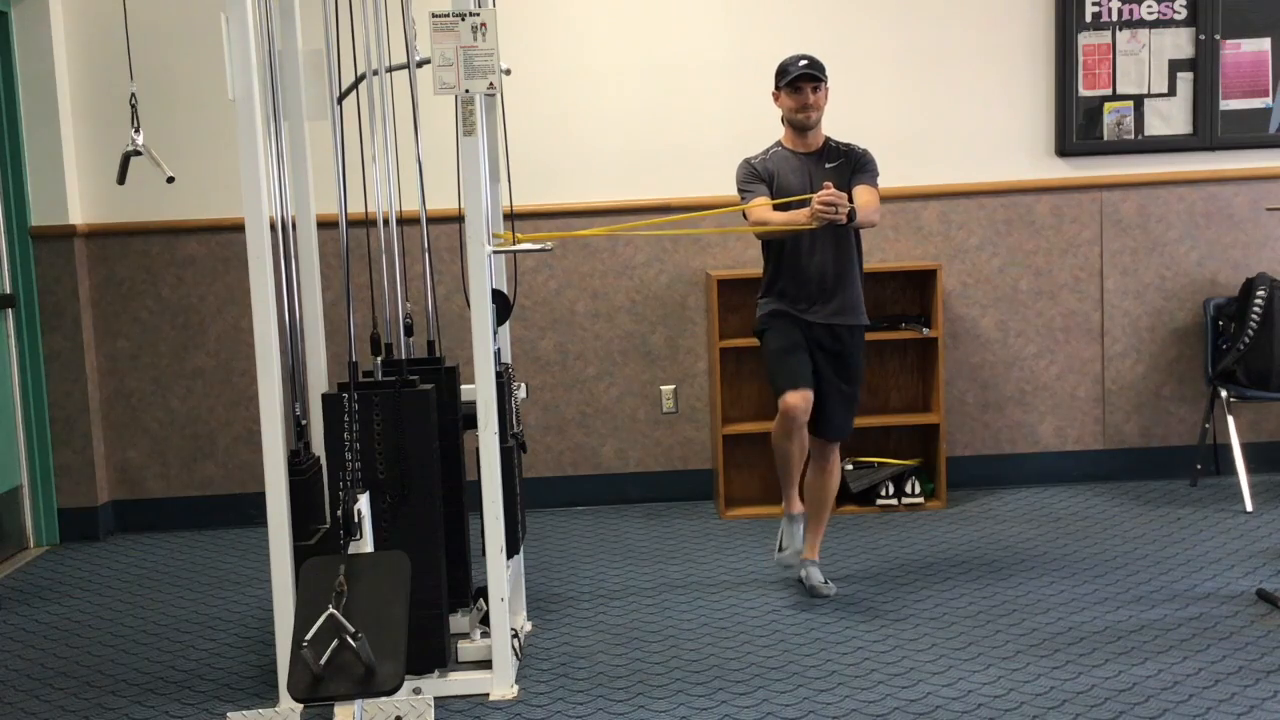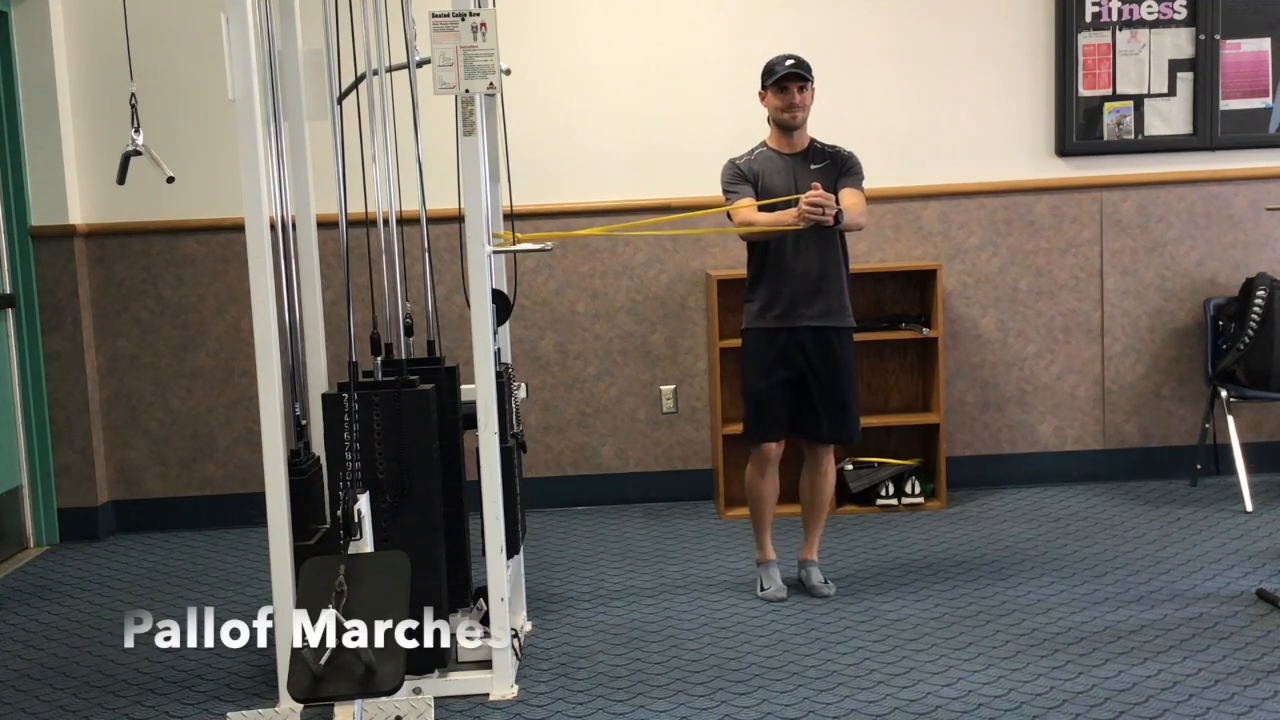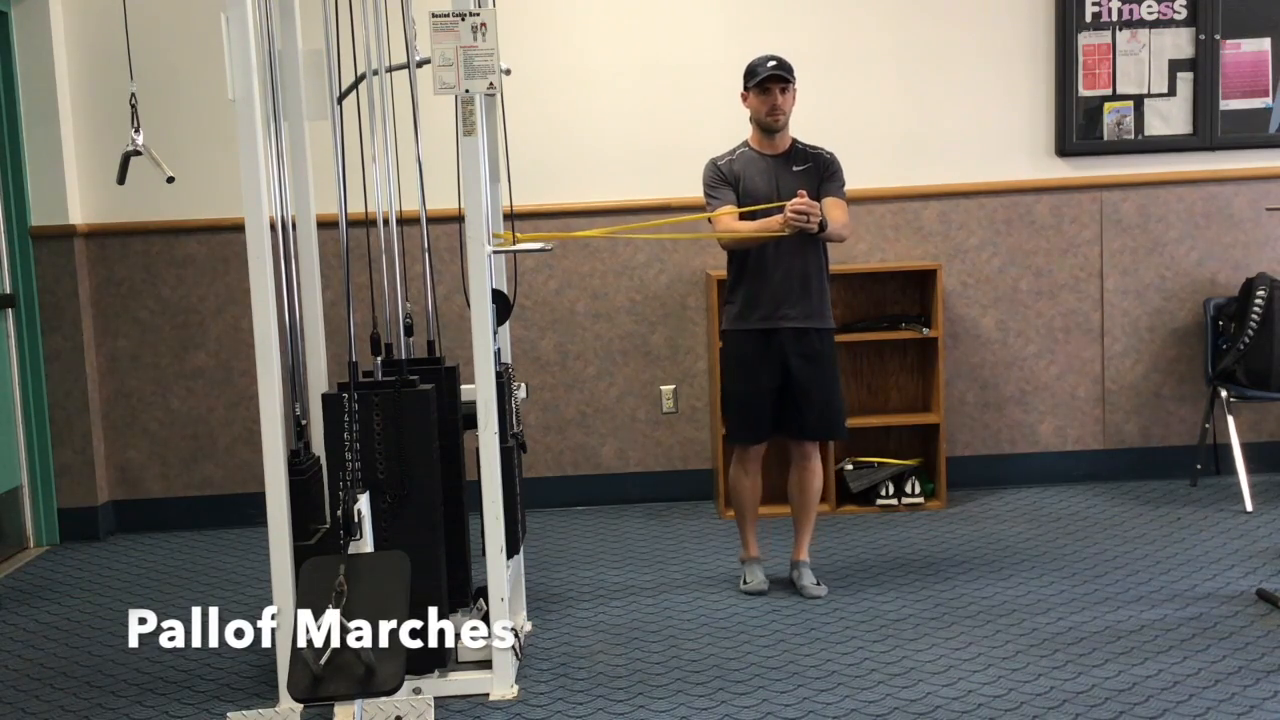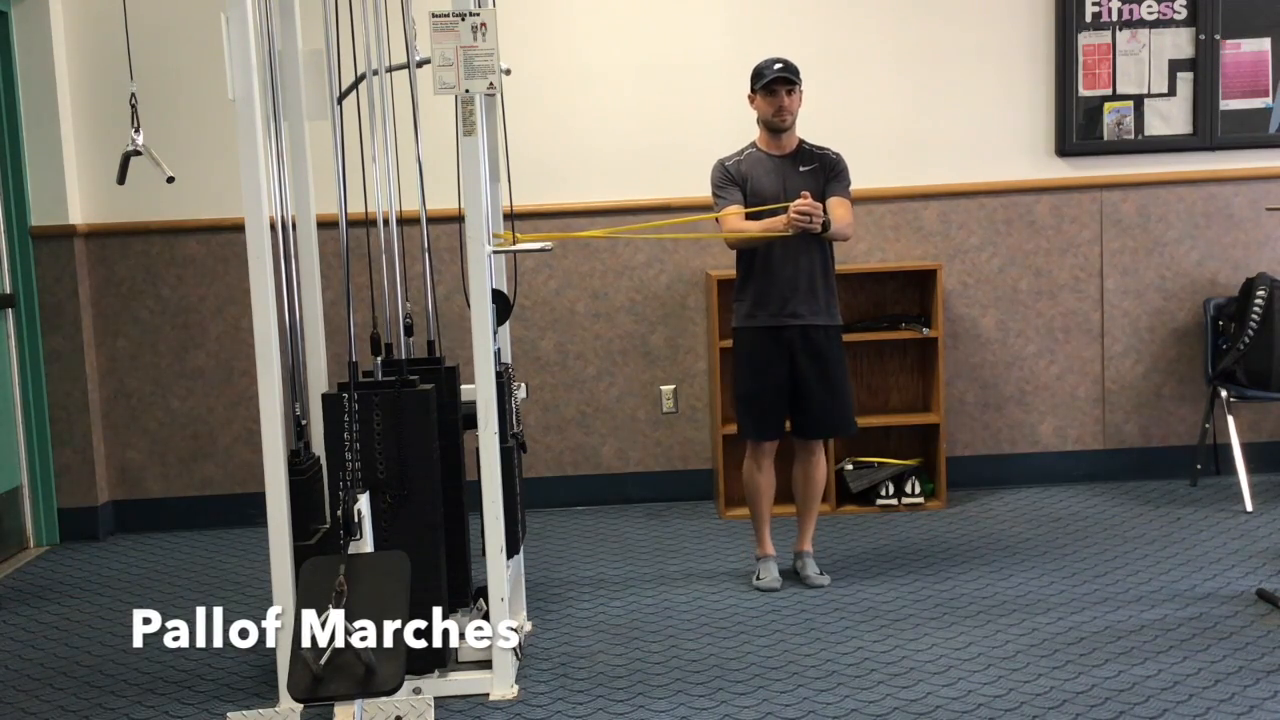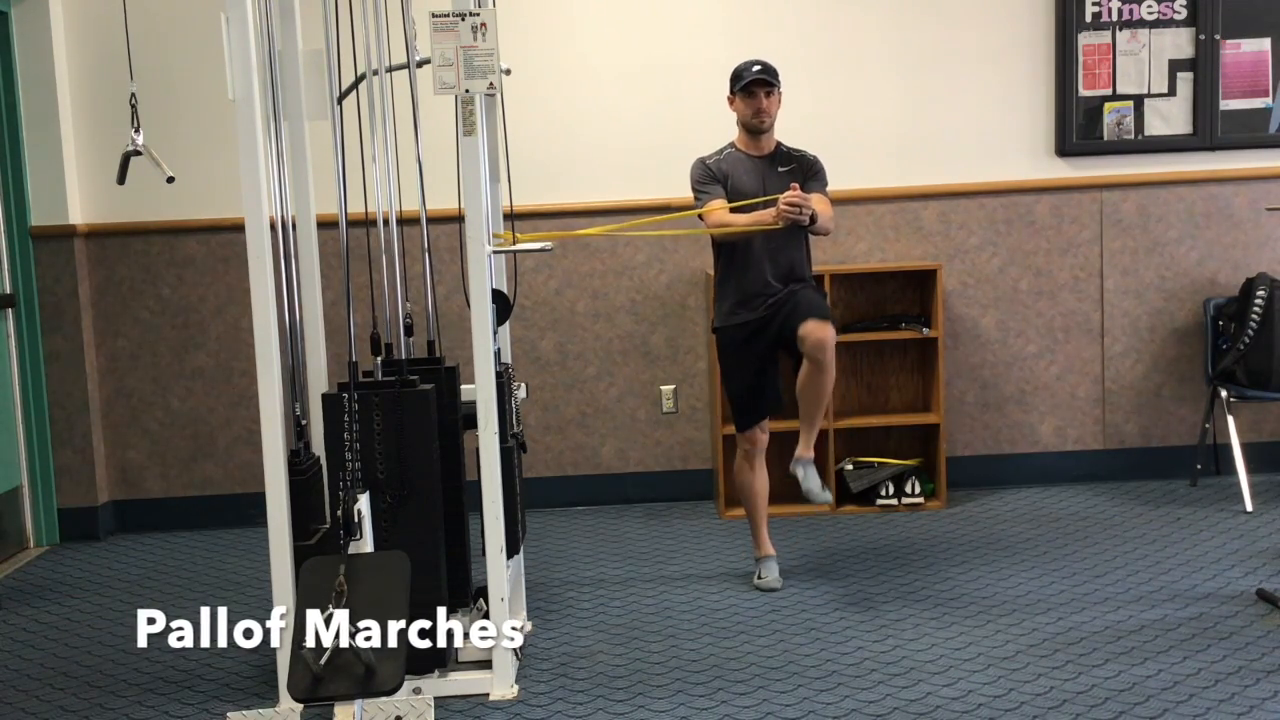
dt=1s
person 1, frame 1
left shoulder: (855, 159)
right shoulder: (757, 167)
left elbow: (871, 213)
right elbow: (762, 223)
left wrist: (846, 211)
right wrist: (809, 214)
left hip: (842, 317)
right hip: (784, 310)
left knee: (828, 441)
right knee: (795, 407)
left ankle: (810, 556)
right ankle: (791, 508)
person 1, frame 2
left shoulder: (840, 161)
right shoulder: (742, 167)
left elbow: (859, 215)
right elbow: (747, 224)
left wrist: (833, 213)
right wrist: (795, 215)
left hip: (829, 322)
right hip: (769, 324)
left knee: (821, 448)
right knee: (767, 449)
left ankle: (810, 558)
right ankle: (765, 559)
person 1, frame 3
left shoulder: (822, 163)
right shoulder: (723, 168)
left elbow: (841, 227)
right elbow: (728, 232)
left wrist: (815, 222)
right wrist: (780, 222)
left hip: (809, 324)
right hip: (749, 327)
left knee: (807, 446)
right knee: (748, 448)
left ankle: (801, 559)
right ankle: (750, 555)
person 1, frame 4
left shoulder: (828, 163)
right shoulder: (731, 168)
left elbow: (845, 227)
right elbow: (734, 233)
left wrist: (819, 222)
right wrist: (784, 222)
left hip: (816, 320)
right hip: (758, 323)
left knee: (811, 441)
right knee: (762, 442)
left ankle: (805, 550)
right ankle: (765, 553)
person 1, frame 5
left shoulder: (805, 164)
right shoulder: (710, 167)
left elbow: (826, 222)
right elbow: (719, 225)
left wrist: (807, 214)
right wrist: (772, 215)
left hip: (792, 290)
right hip: (740, 312)
left knee: (821, 337)
right knee: (752, 437)
left ankle: (805, 455)
right ankle: (764, 552)
